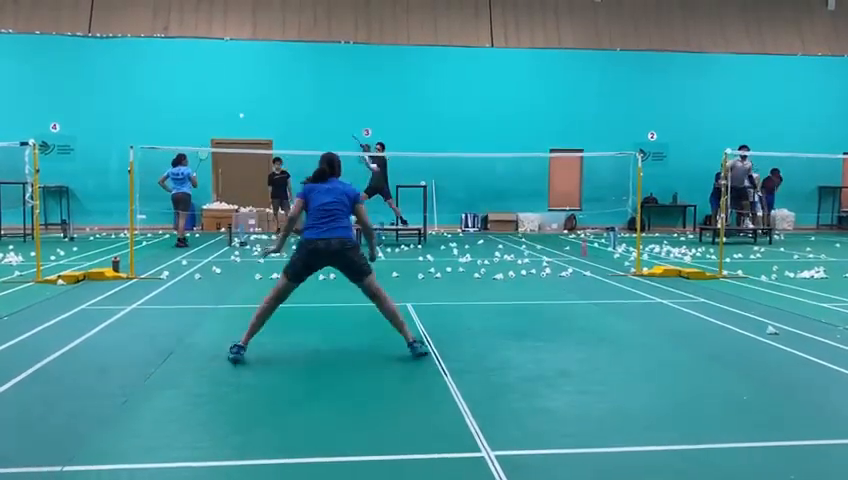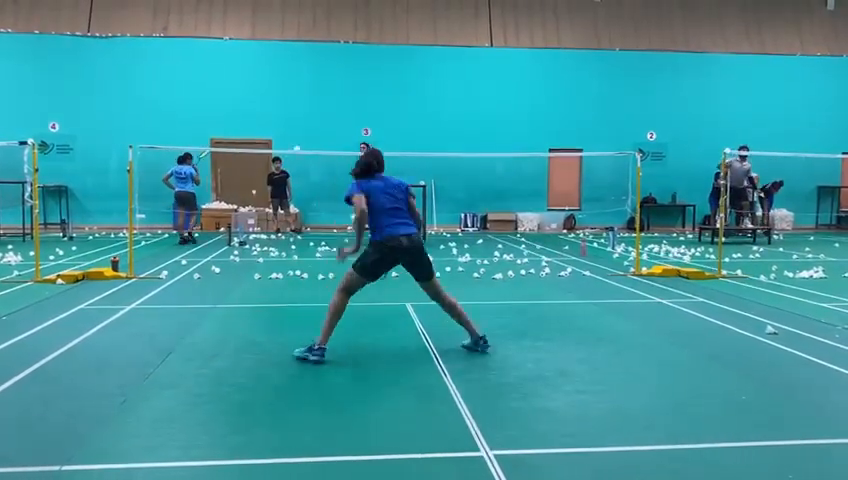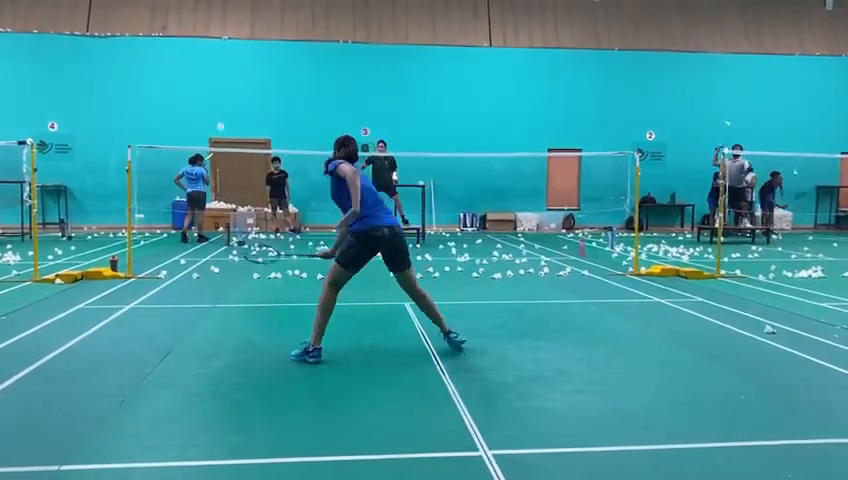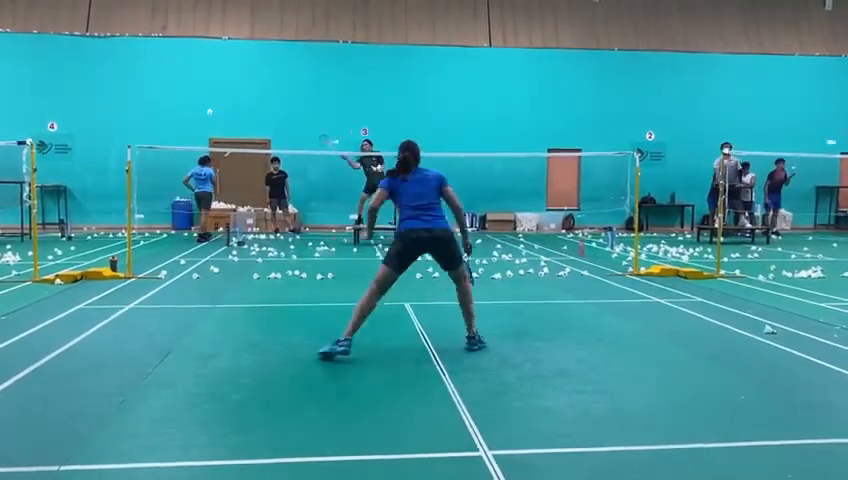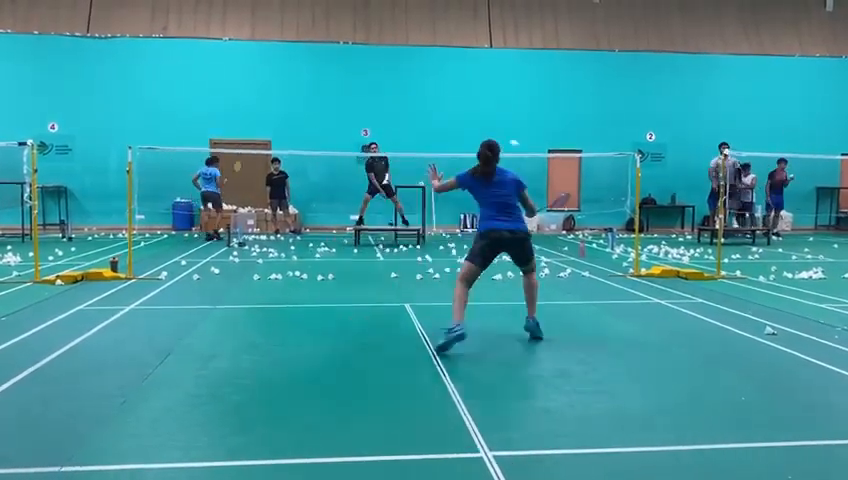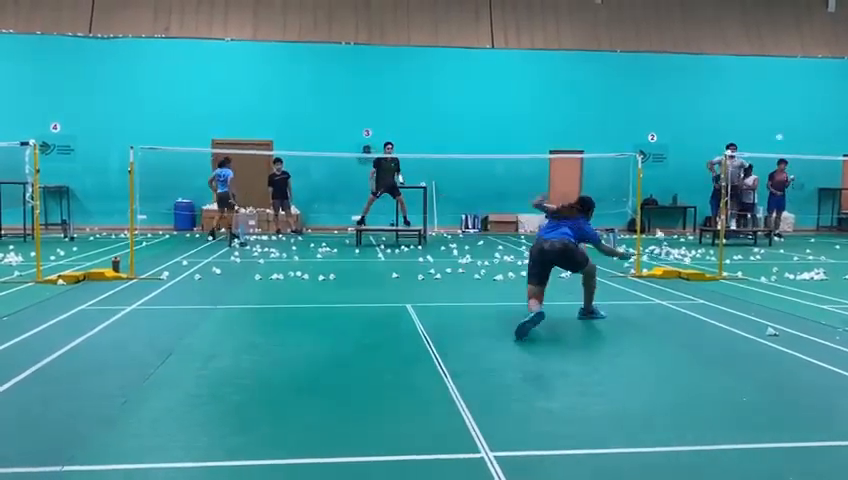
dt=0.4s
person 1, frame 1
left shoulder: (308, 188)
right shoulder: (350, 190)
left elbow: (292, 217)
right elbow: (366, 225)
left wrist: (278, 245)
right wrist: (372, 251)
left hip: (311, 246)
right hip: (343, 245)
left knee: (277, 295)
right knee: (377, 293)
left ankle: (242, 345)
right ankle: (411, 342)
person 1, frame 2
left shoulder: (359, 185)
right shoulder: (399, 183)
left elbow: (362, 212)
right elbow: (418, 217)
left wrist: (356, 246)
left hip: (388, 244)
right hip: (413, 242)
left knee: (344, 289)
right knee: (437, 293)
left ankle: (319, 347)
right ankle: (477, 337)
person 1, frame 3
left shoulder: (337, 165)
right shoulder: (359, 169)
left elbow: (352, 174)
left wrist: (354, 207)
right wrist: (334, 249)
left hip: (367, 232)
right hip: (393, 231)
left knee: (332, 285)
right knee: (412, 288)
left ankle: (314, 347)
right ankle: (448, 333)
person 1, frame 4
left shoulder: (392, 180)
right shoulder: (436, 176)
left elbow: (373, 206)
right elbow: (458, 208)
left wrist: (369, 233)
right wrist: (465, 237)
left hip: (409, 235)
right hip: (440, 234)
left knee: (376, 289)
right knee: (462, 280)
left ankle: (344, 340)
right ankle: (472, 335)
person 1, frame 5
left shoulder: (472, 176)
right shoulder: (513, 178)
left elbow: (438, 188)
right elbow: (530, 209)
left wrist: (434, 179)
right wrist: (534, 211)
left hip: (490, 235)
right hip: (518, 234)
left knee: (462, 281)
right knee: (530, 272)
left ankle: (457, 326)
right ankle: (531, 320)
person 1, frame 6
left shoulder: (559, 212)
right shoulder: (587, 227)
left elbow: (541, 206)
right elbow: (605, 250)
left wrist: (538, 203)
right wrist: (622, 254)
left hip: (539, 248)
right hip: (563, 246)
left knee: (534, 300)
right knee: (590, 270)
left ankle: (535, 312)
right ankle: (588, 310)
